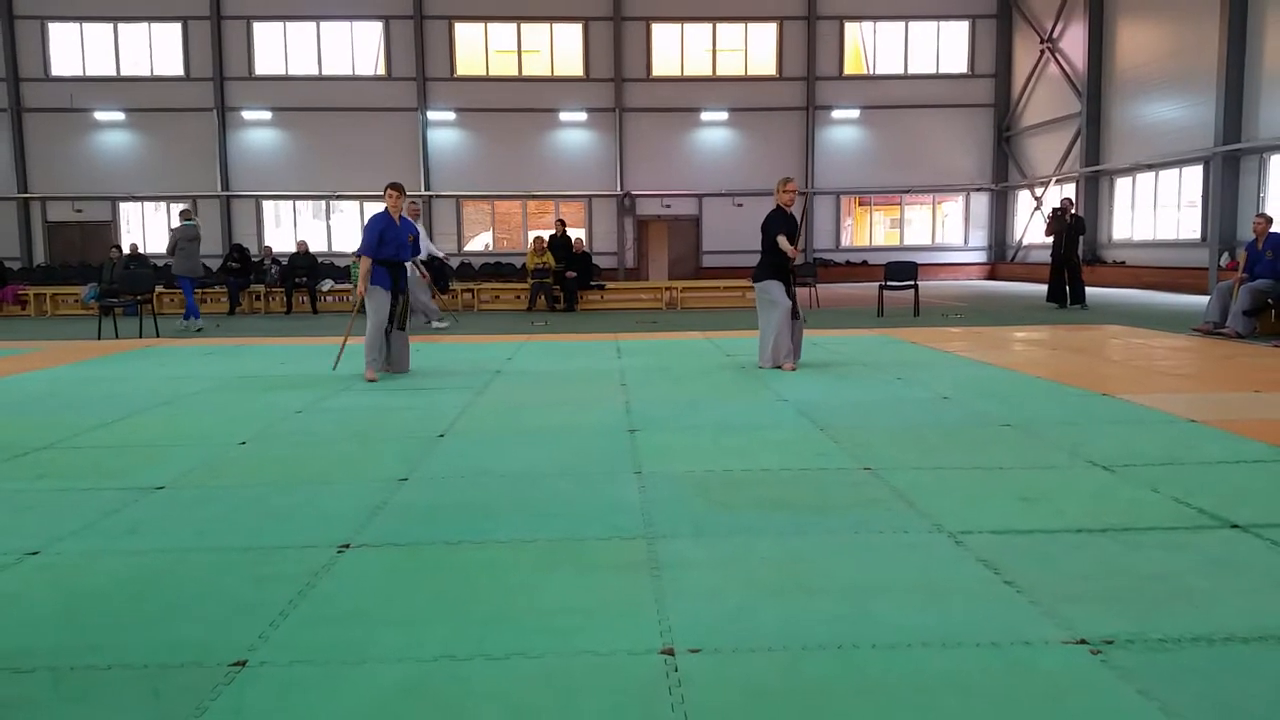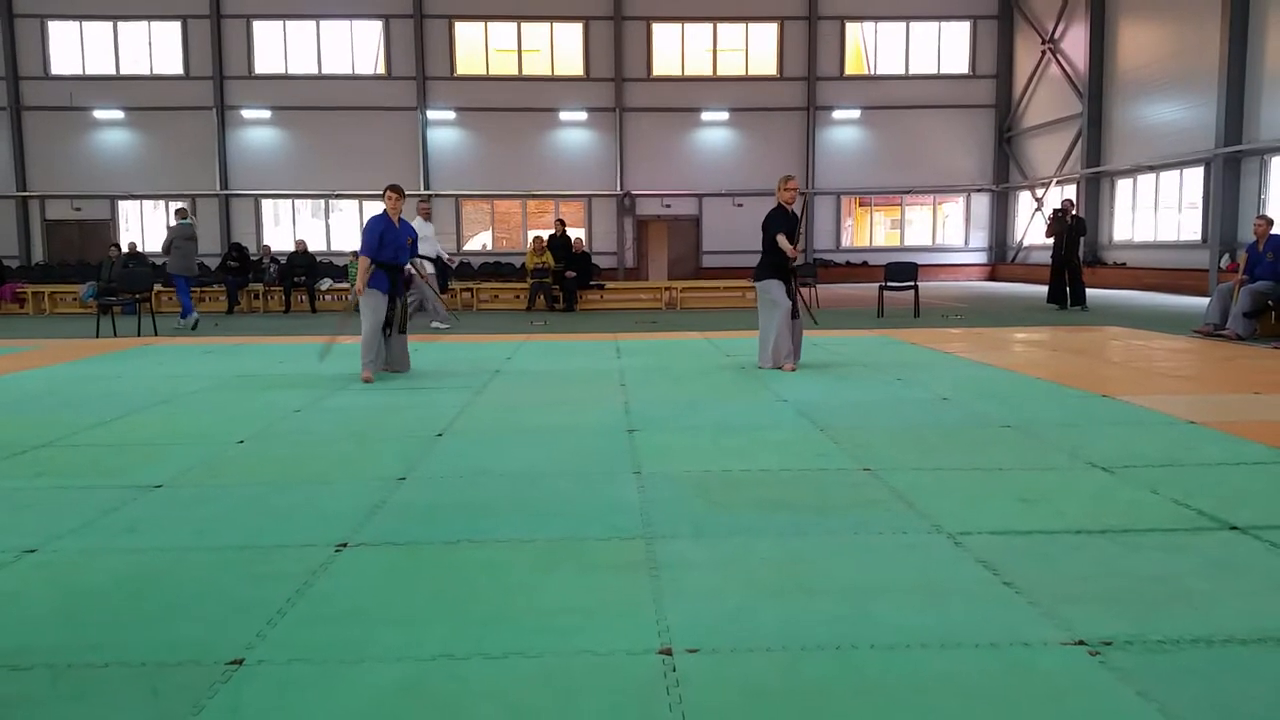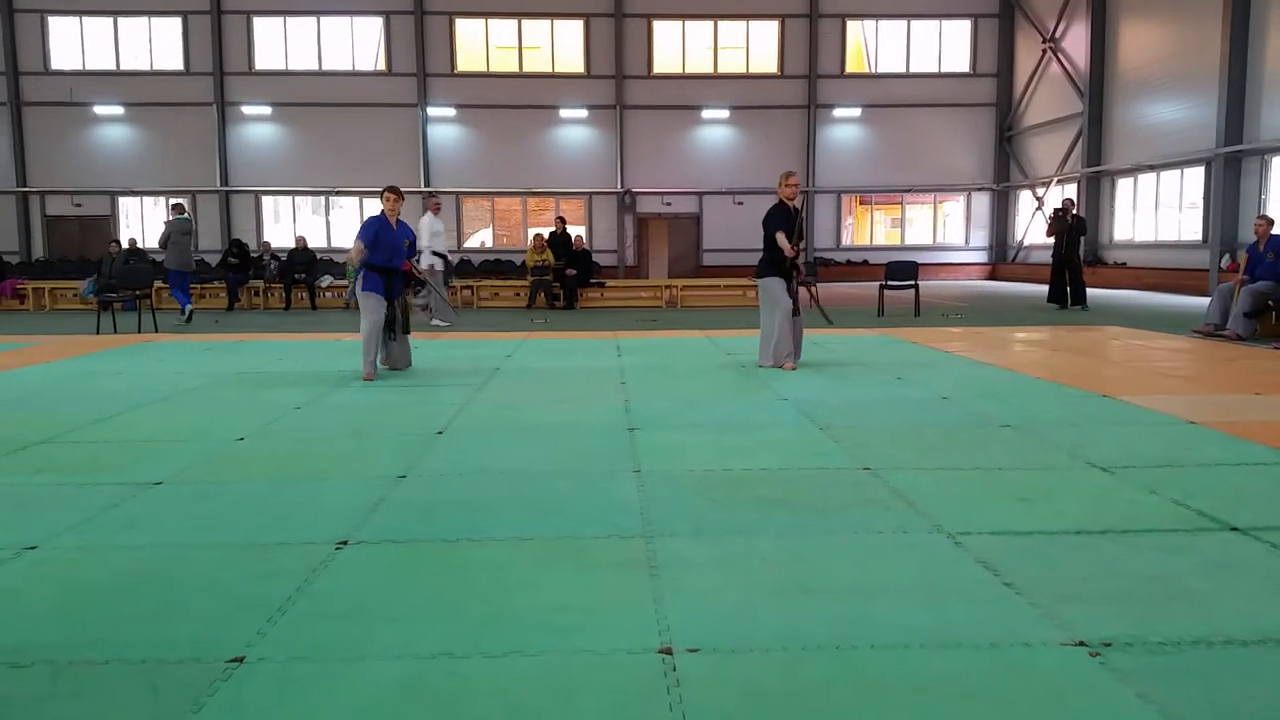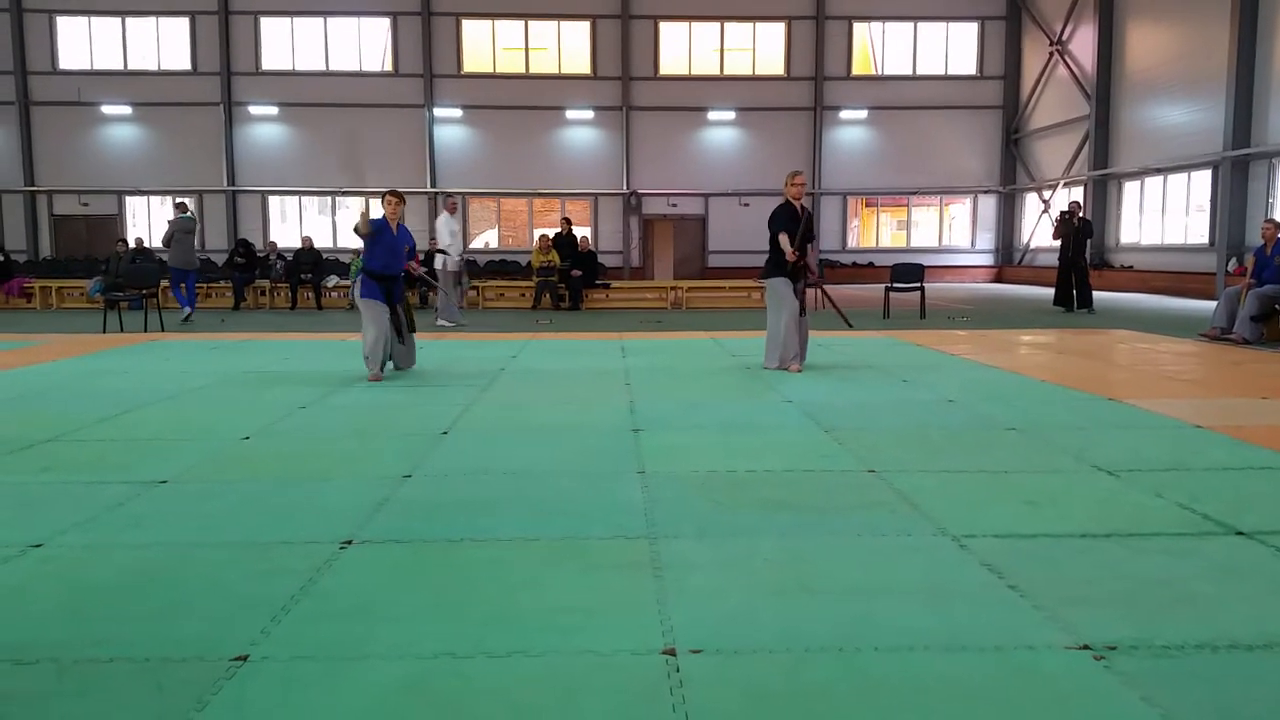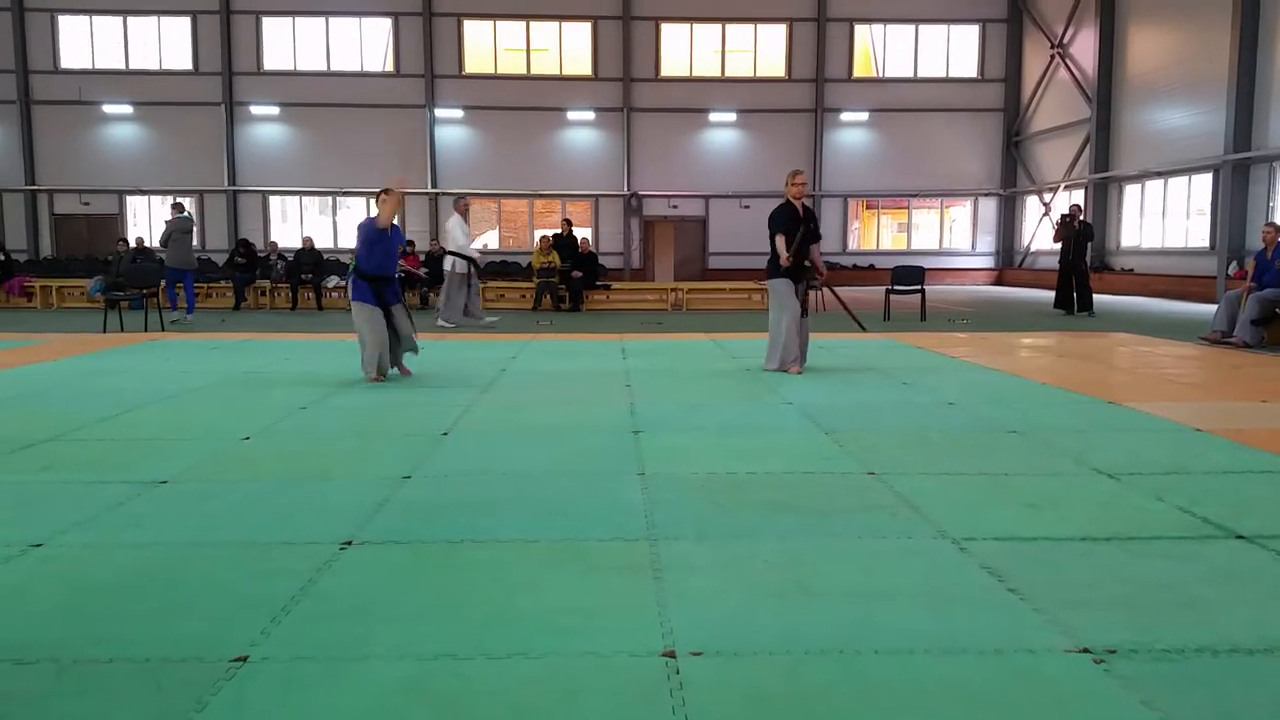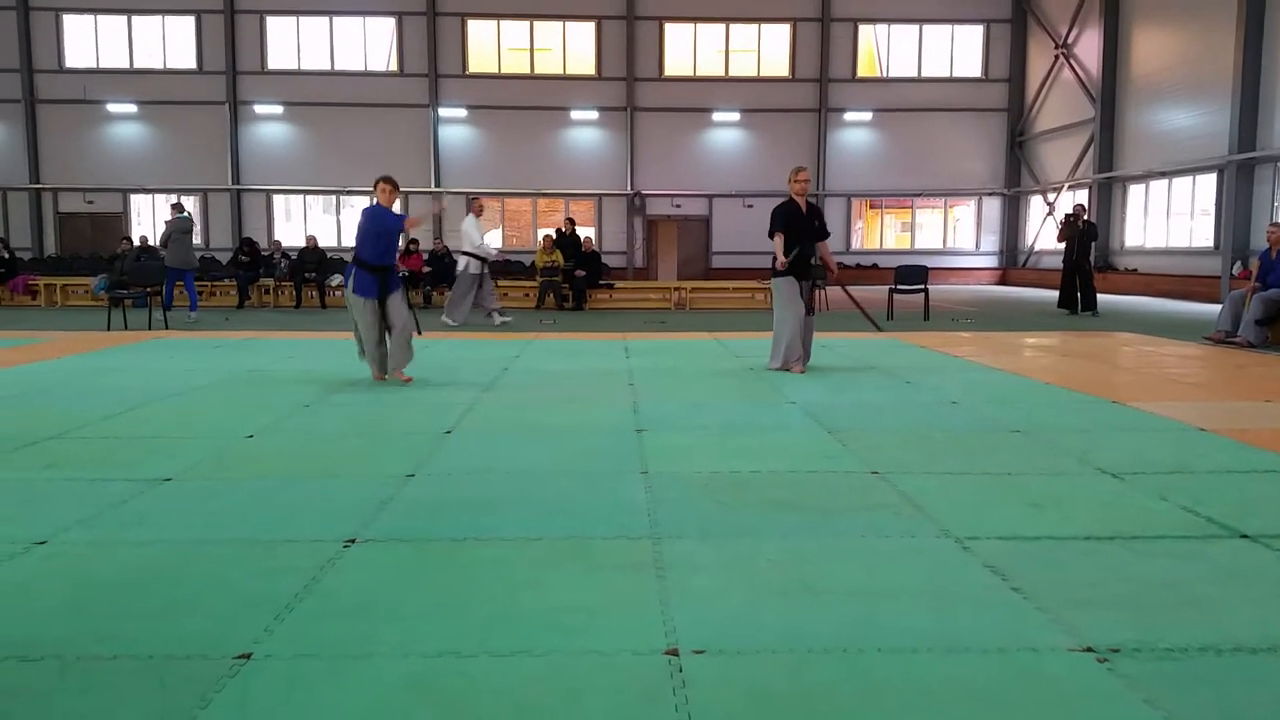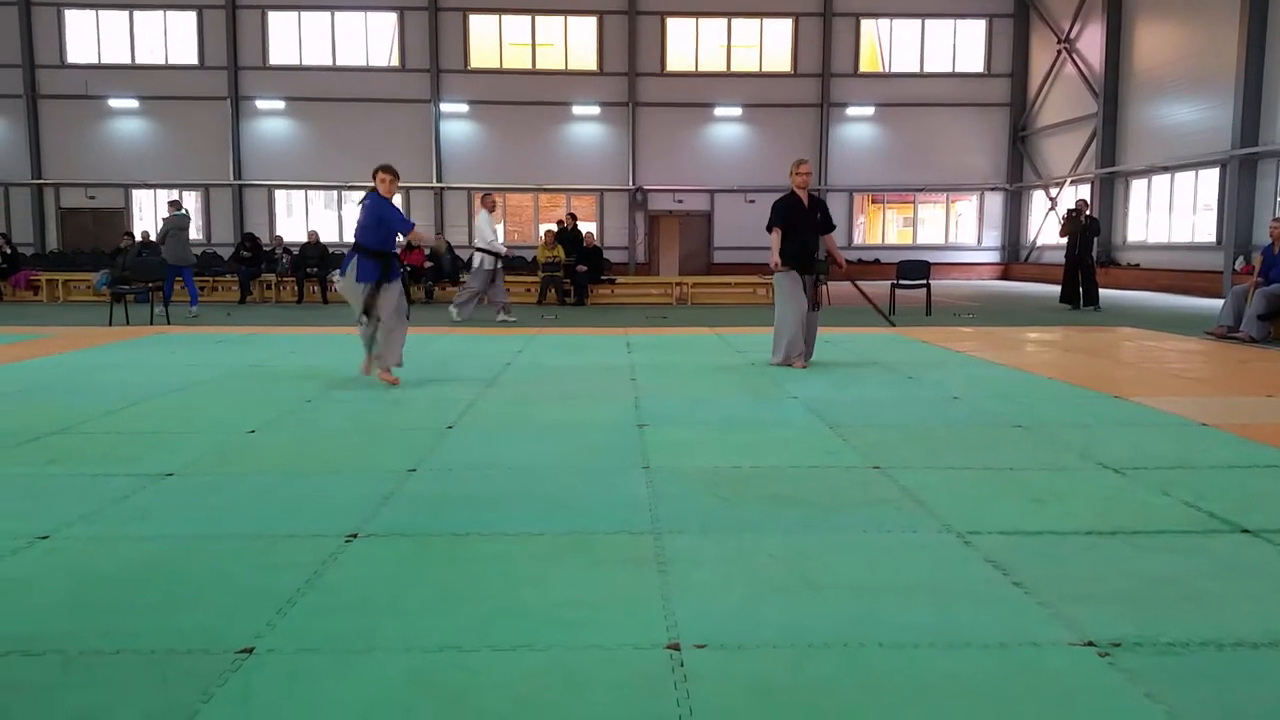
dt=0.1s
person 1, frame 1
left shoulder: (791, 218)
right shoulder: (774, 217)
right elbow: (780, 238)
right wrist: (789, 250)
left hip: (782, 274)
right hip: (768, 275)
left knee: (794, 317)
right knee: (782, 309)
left ankle: (782, 356)
right ankle: (780, 358)
person 1, frame 2
left shoulder: (794, 217)
right shoulder: (775, 216)
right elbow: (779, 237)
right wrist: (788, 249)
left hip: (784, 274)
right hip: (769, 274)
left knee: (793, 316)
right knee: (781, 310)
left ankle: (784, 356)
right ankle: (780, 359)
person 1, frame 3
left shoulder: (796, 213)
right shoulder: (775, 212)
right elbow: (779, 234)
left wrist: (797, 267)
right wrist: (786, 249)
left hip: (787, 272)
right hip: (770, 271)
left knee: (793, 314)
right knee: (781, 310)
left ankle: (785, 355)
right ankle: (781, 357)
person 1, frame 4
left shoulder: (806, 214)
right shoulder: (781, 213)
right elbow: (782, 236)
left wrist: (812, 267)
right wrist: (787, 251)
left hip: (796, 272)
right hip: (777, 271)
left knee: (798, 315)
right knee: (788, 311)
left ankle: (791, 357)
right ankle: (786, 359)
person 1, frame 5
left shoulder: (809, 214)
right shoulder: (780, 213)
left elbow: (812, 244)
right elbow: (779, 237)
left wrist: (819, 267)
right wrist: (783, 255)
left hip: (799, 273)
right hip: (780, 273)
left knee: (799, 317)
right knee: (788, 315)
left ankle: (793, 359)
right ankle: (787, 361)
person 1, frame 6
left shoulder: (815, 211)
right shoulder: (782, 210)
left elbow: (820, 241)
right elbow: (777, 235)
left wrist: (831, 264)
right wrist: (780, 257)
left hip: (805, 271)
right hip: (785, 271)
left knee: (804, 316)
right knee: (792, 314)
left ankle: (797, 358)
right ankle: (790, 360)
person 1, frame 7
left shoulder: (818, 204)
right shoulder: (783, 204)
left elbow: (826, 234)
right elbow: (776, 232)
left wrist: (838, 258)
right wrist: (776, 255)
left hip: (809, 265)
right hip: (788, 265)
left knee: (810, 311)
right knee: (794, 310)
left ankle: (800, 353)
right ankle: (792, 355)
person 2, frame 1
left shoulder: (409, 226)
right shoulder: (376, 221)
left elbow: (412, 254)
right elbow: (366, 252)
right wrist: (361, 281)
left hip: (399, 275)
right hip: (379, 274)
left knee: (398, 322)
right knee: (378, 320)
left ankle: (393, 363)
right ankle: (371, 367)
person 2, frame 2
left shoulder: (408, 228)
right shoulder: (375, 223)
left elbow: (410, 255)
right elbow: (366, 253)
right wrist: (360, 280)
left hip: (397, 278)
right hip: (376, 277)
left knee: (397, 325)
right knee: (373, 322)
left ankle: (393, 363)
right ankle: (368, 368)
person 2, frame 3
left shoulder: (406, 230)
right shoulder: (373, 223)
left elbow: (409, 255)
right elbow: (362, 243)
right wrist: (356, 252)
left hip: (394, 280)
right hip: (372, 279)
left knee: (397, 324)
right knee: (372, 322)
left ankle: (396, 361)
right ankle: (369, 368)
person 2, frame 4
left shoulder: (405, 234)
right shoulder: (375, 226)
right elbow: (364, 231)
left wrist: (415, 269)
right wrist: (363, 221)
left hip: (394, 286)
right hip: (371, 285)
left knee: (402, 327)
right knee: (378, 329)
left ankle: (401, 361)
right ankle: (375, 369)
person 2, frame 5
left shoulder: (398, 233)
right shoulder: (368, 226)
right elbow: (380, 224)
right wrist: (391, 203)
left hip: (387, 287)
right hip: (364, 287)
left knee: (404, 331)
right knee: (375, 335)
left ankle: (396, 360)
right ankle: (374, 371)
person 2, frame 6
left shoulder: (392, 218)
right shoulder: (371, 214)
right elbow: (406, 223)
left hip: (387, 276)
right hip: (365, 277)
left knee: (402, 322)
right knee: (371, 329)
left ankle: (396, 368)
right ankle: (379, 367)
person 2, frame 7
left shoulder: (374, 202)
right shoulder: (381, 206)
right elbow: (410, 232)
left hip: (384, 265)
right hip: (364, 267)
left knee: (393, 314)
right knee: (369, 318)
left ankle: (384, 368)
right ankle: (371, 354)
